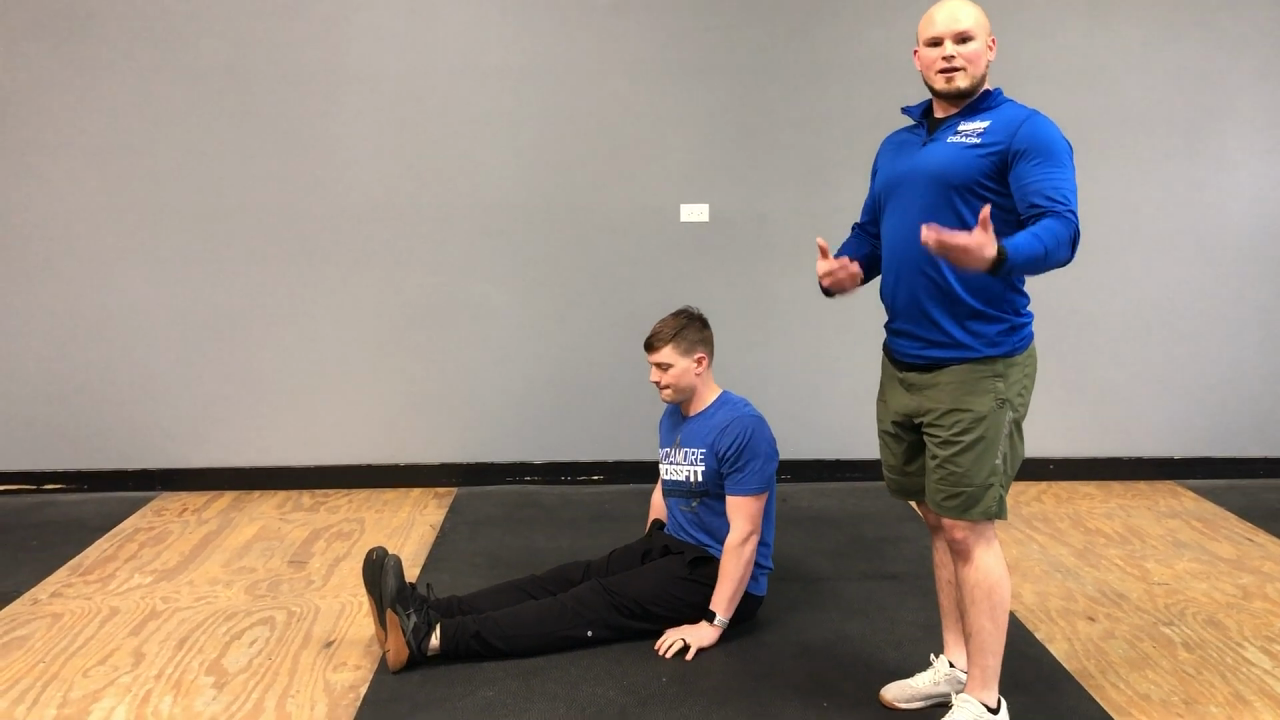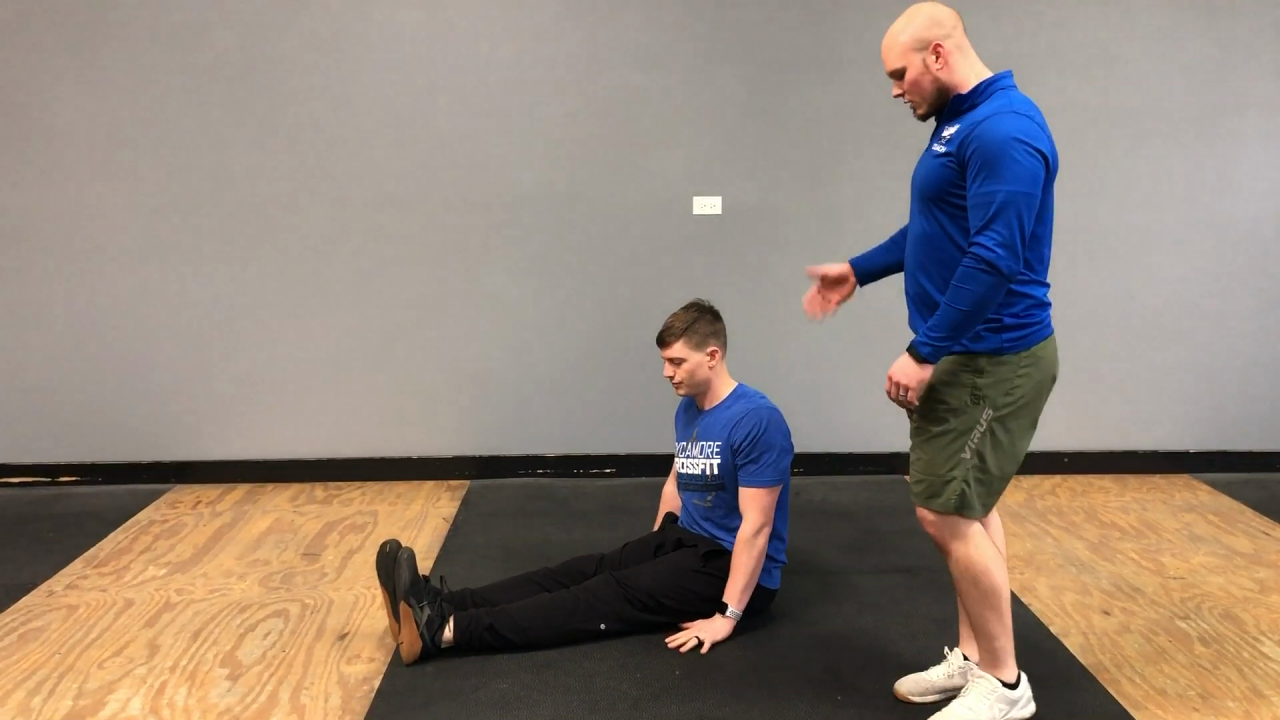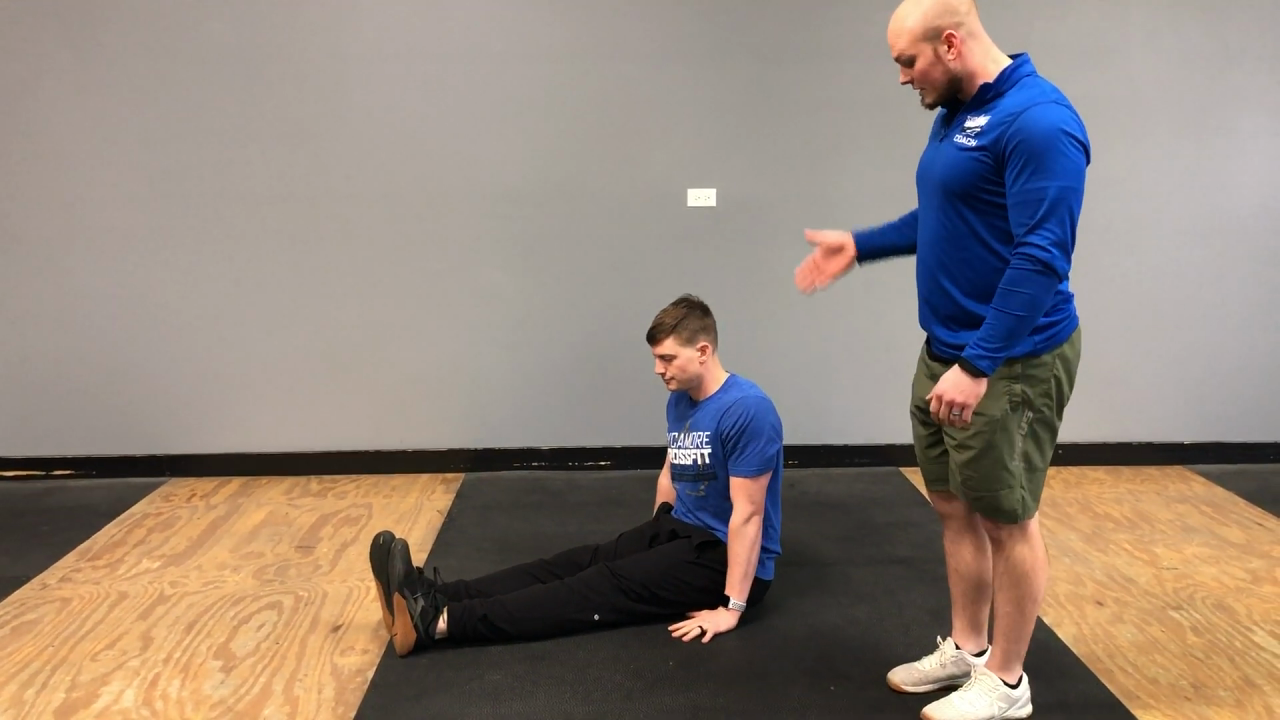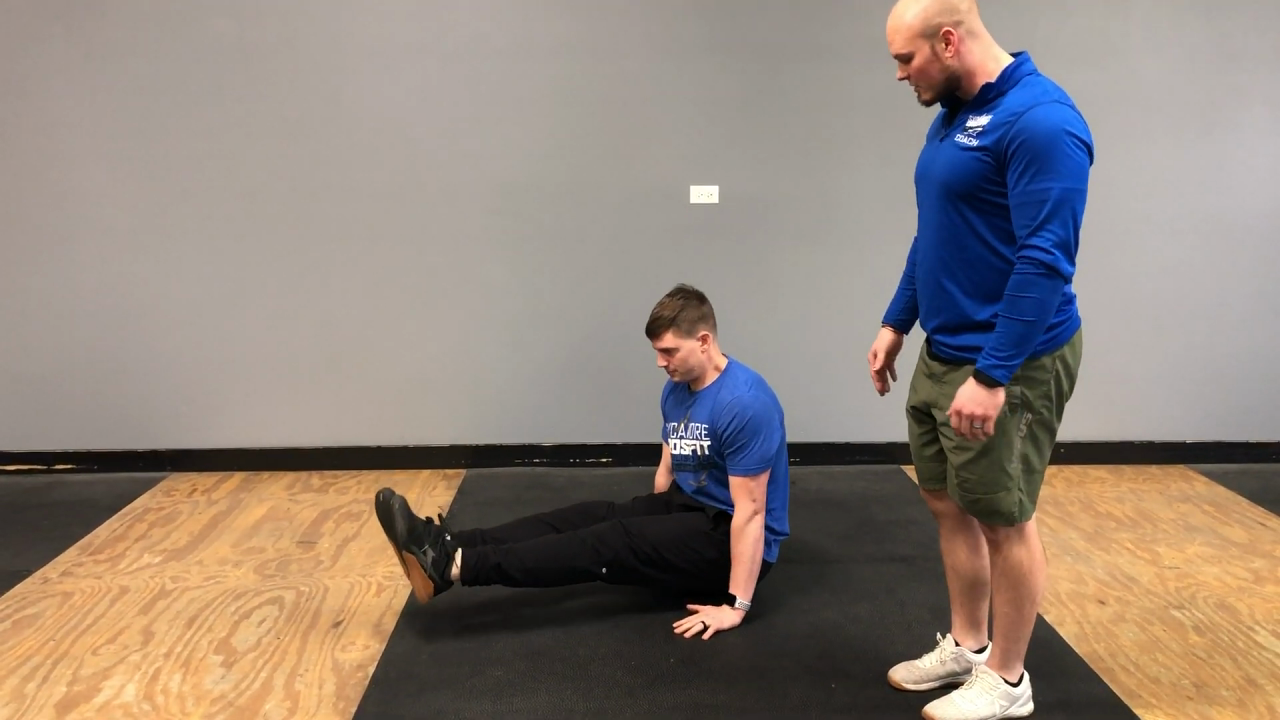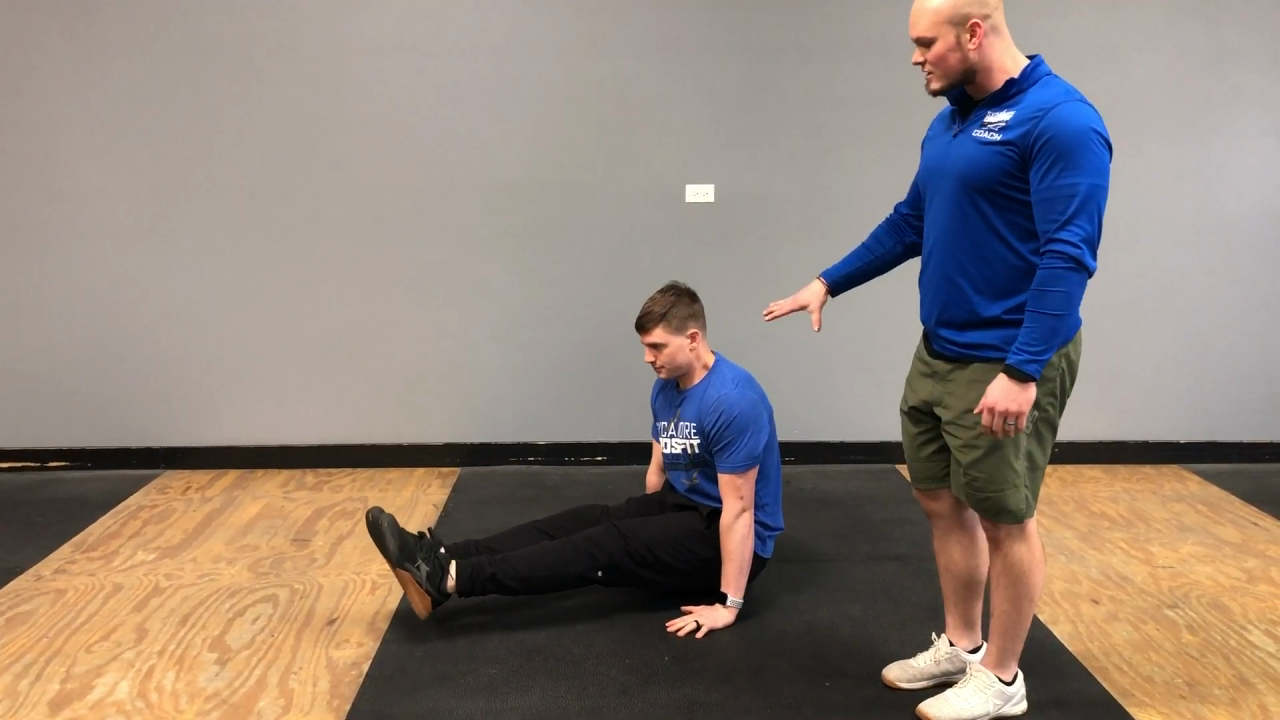
dt=1s
person 1, frame 1
left shoulder: (1024, 132)
right shoulder: (896, 146)
left elbow: (1059, 232)
right elbow: (872, 235)
left wrist: (995, 257)
right wrist: (841, 269)
left hip: (979, 367)
right hip: (902, 364)
left knee: (969, 530)
right knee: (937, 521)
person 1, frame 2
left shoulder: (1004, 130)
right shoulder: (959, 125)
left elbow: (993, 259)
left wrist: (924, 352)
right wrist: (858, 271)
left hip: (993, 360)
right hip: (962, 356)
left knee: (947, 516)
right knee: (969, 510)
right ankle: (971, 656)
person 1, frame 3
left shoulder: (1038, 121)
right shoulder: (955, 114)
left elbow: (1040, 258)
left wrist: (978, 365)
right wrist: (859, 245)
left hip: (1010, 363)
right hip: (943, 351)
left knee: (1005, 518)
right knee: (955, 507)
right ankle: (966, 648)
person 1, frame 4
left shoulder: (1041, 121)
right shoulder: (951, 117)
left elbow: (1045, 262)
left wrist: (991, 375)
right wrist: (895, 322)
left hip: (1008, 363)
right hip: (942, 354)
left knee: (1003, 519)
right knee: (948, 504)
right ankle: (966, 645)
person 1, frame 5
left shoulder: (1060, 120)
right shoulder: (951, 120)
left elbow: (1069, 256)
right elbow: (909, 223)
left wrist: (1022, 370)
right wrist: (828, 282)
left hip: (1006, 363)
right hip: (937, 352)
left knee: (1004, 518)
right knee: (942, 501)
right ankle: (960, 645)
person 2, frame 1
left shoulder: (741, 428)
right shoulder: (673, 416)
left elbow: (744, 534)
left wrist: (714, 622)
right wrist: (644, 561)
left hip: (720, 573)
right hip: (675, 548)
left knee: (599, 602)
right knee: (573, 578)
left ankle: (430, 638)
right ankle: (429, 614)
person 2, frame 2
left shoulder: (756, 420)
right shoulder: (688, 408)
left elbow: (756, 526)
left wrist: (727, 615)
right wrist: (653, 553)
left hip: (734, 567)
right hip: (688, 540)
left knee: (612, 594)
right knee: (585, 571)
left ankle: (445, 630)
right ankle: (442, 607)
person 2, frame 3
left shoulder: (746, 410)
right shoulder: (680, 400)
left elbow: (748, 513)
left wrist: (732, 607)
right wrist: (652, 544)
left hip: (726, 558)
right hip: (684, 531)
left knee: (604, 587)
right knee: (578, 563)
left ankle: (438, 622)
right ankle: (436, 600)
person 2, frame 4
left shoulder: (744, 404)
right shoulder: (677, 390)
left elbow: (750, 511)
left wrist: (736, 605)
right wrist: (654, 527)
left hip: (730, 542)
right hip: (692, 508)
left knee: (612, 542)
right knee: (593, 516)
left ankle: (452, 565)
right ankle: (448, 551)
person 2, frame 5
left shoulder: (733, 401)
right shoulder: (667, 387)
left elbow: (738, 509)
right elbow: (660, 468)
left wrist: (728, 605)
right wrist: (646, 528)
left hip: (731, 537)
right hip: (684, 507)
left knee: (608, 546)
right knee: (589, 520)
left ankle: (449, 578)
right ankle: (444, 561)
